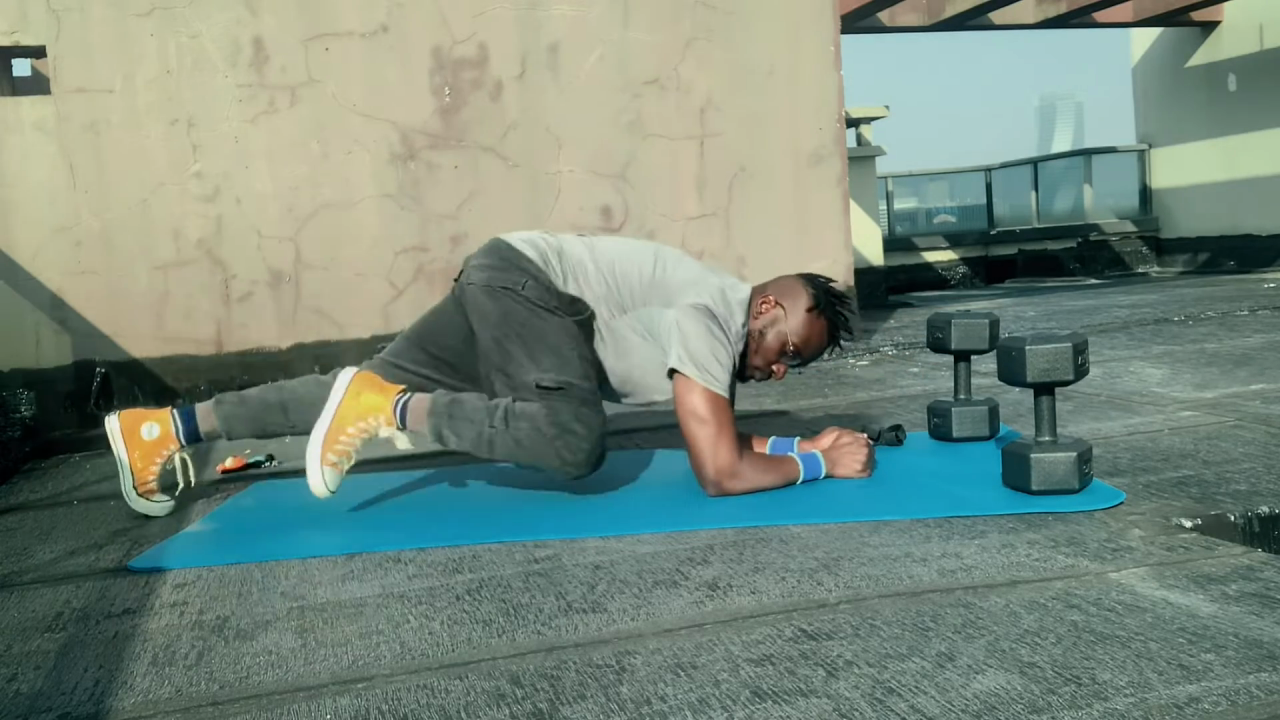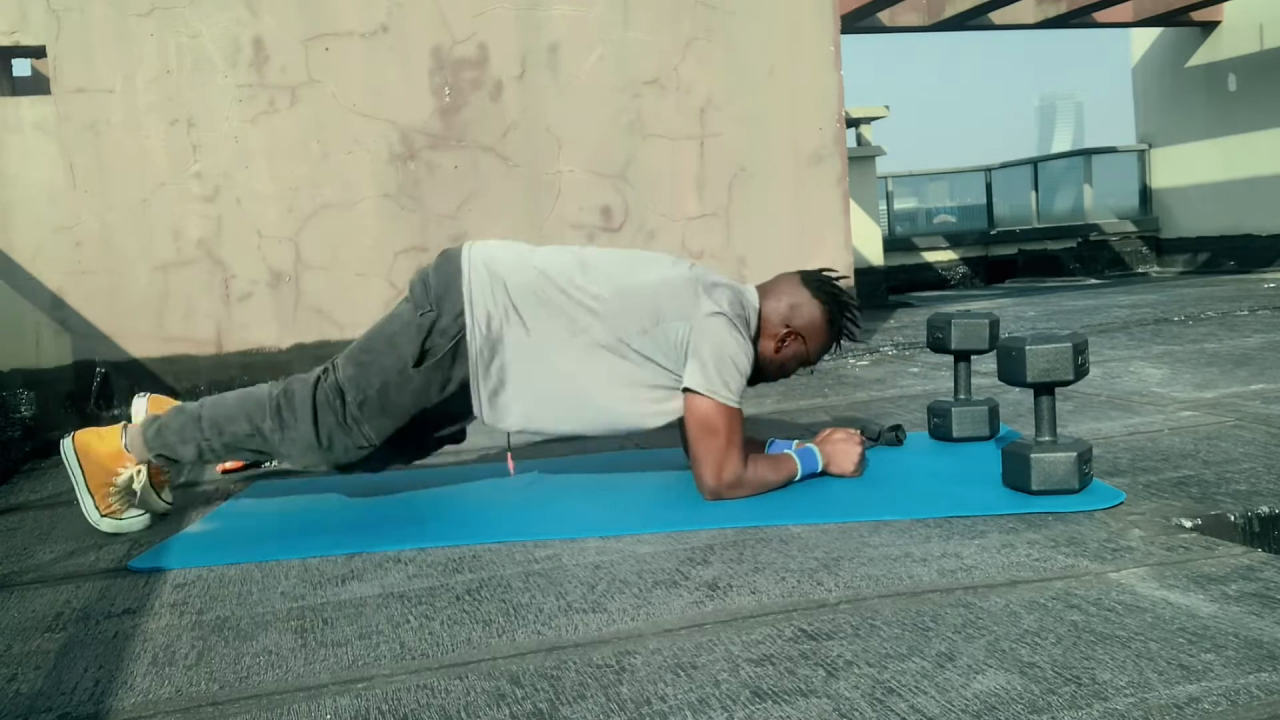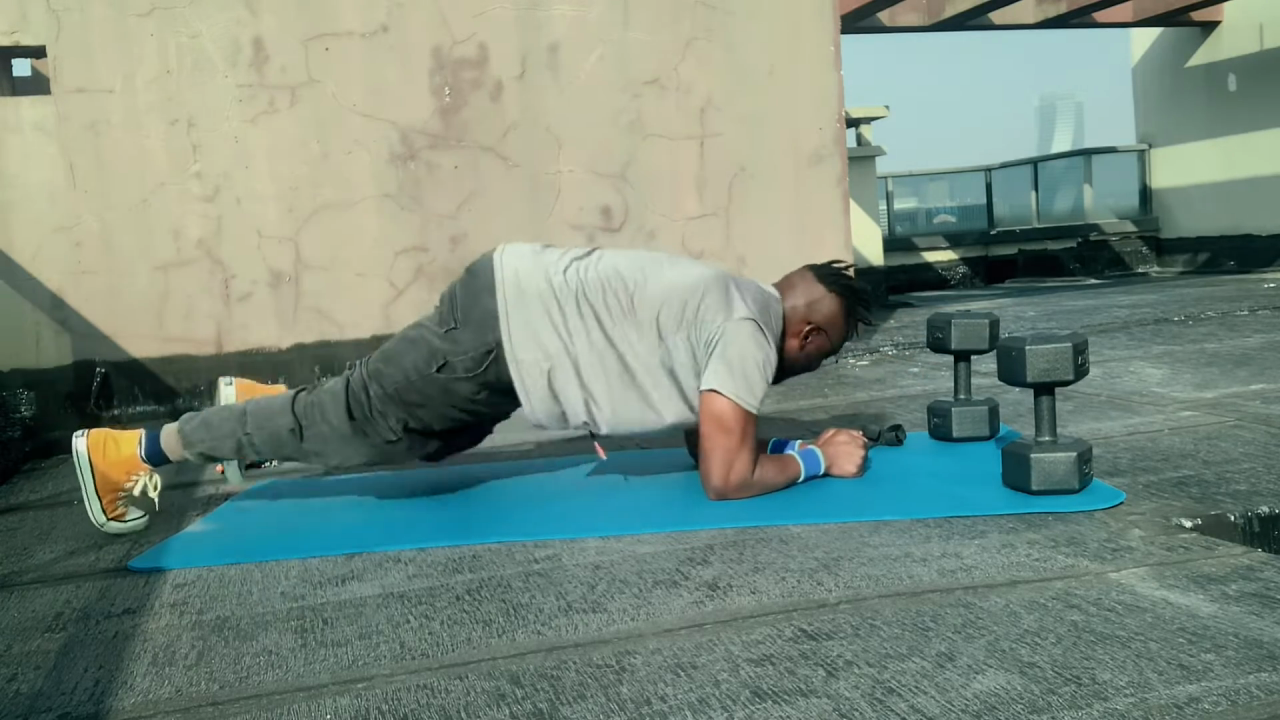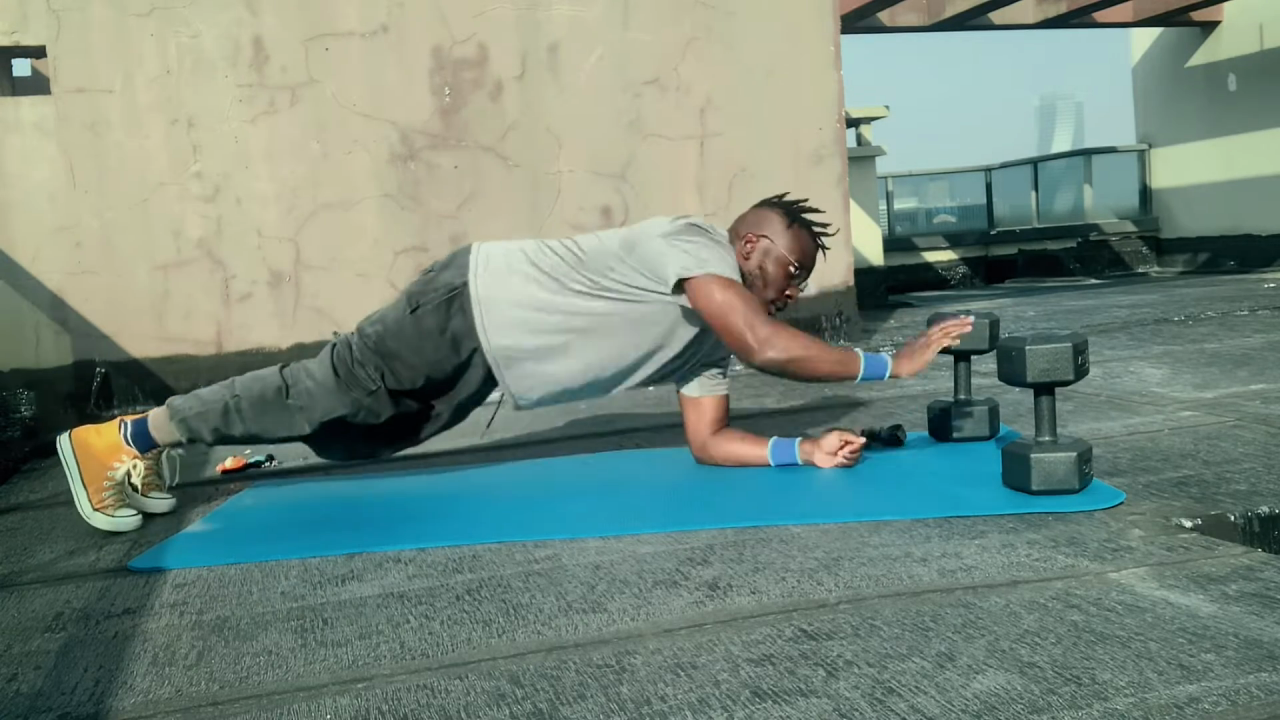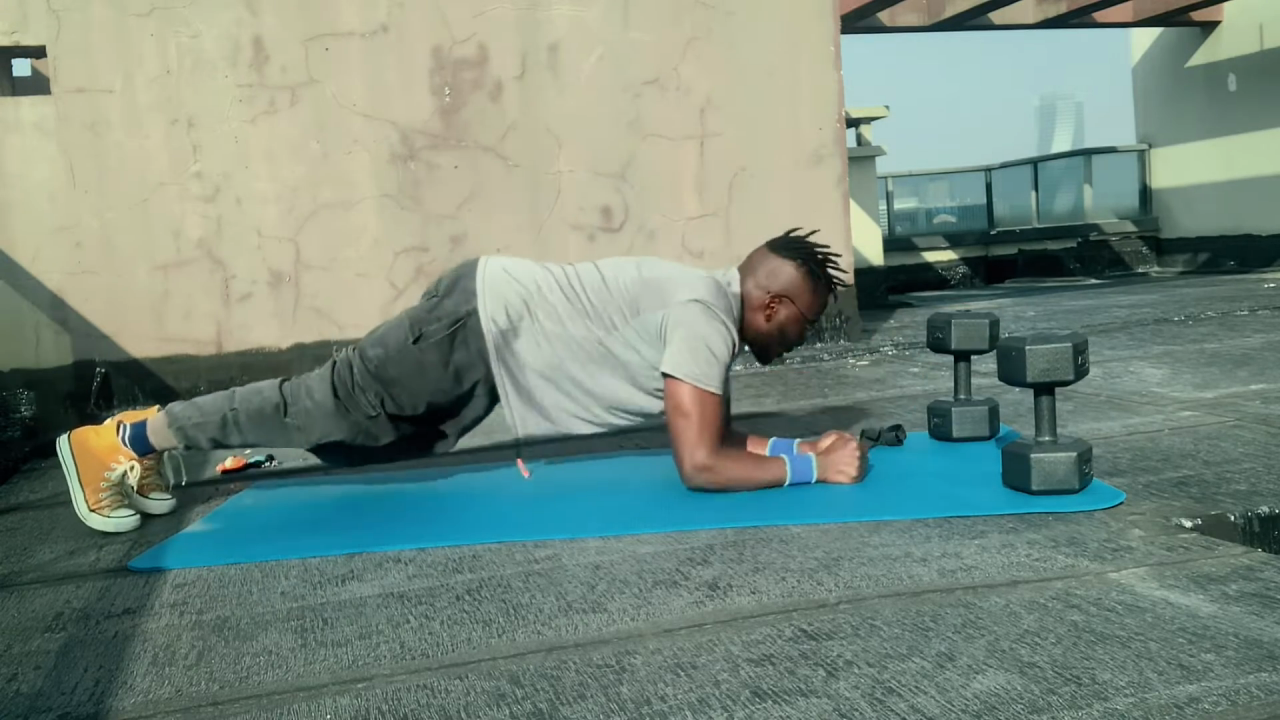
dt=0.5s
person 1, frame 1
left shoulder: (728, 317)
right shoulder: (708, 318)
left elbow: (718, 435)
right elbow: (721, 472)
left wrist: (793, 444)
right wrist: (819, 465)
left hip: (511, 292)
right hip: (519, 280)
left knee: (372, 382)
right knee: (575, 442)
left ankle: (165, 427)
right ankle: (388, 408)
person 1, frame 2
left shoulder: (715, 303)
right shoulder: (725, 329)
left elbow: (713, 441)
right elbow: (720, 478)
left wrist: (782, 445)
right wrist: (812, 458)
left hip: (485, 294)
right hip: (470, 314)
left knee: (369, 437)
right knee: (322, 425)
left ankle: (169, 421)
right ankle: (121, 444)
person 1, frame 3
left shoulder: (732, 302)
right shoulder: (750, 333)
left elbow: (715, 439)
right elbow: (726, 478)
left wrist: (789, 445)
right wrist: (814, 459)
left hip: (516, 291)
right hip: (501, 327)
left knee: (439, 437)
right knee: (348, 423)
left ankle: (263, 404)
right ankle: (132, 450)
person 1, frame 4
left shoulder: (701, 324)
right shoulder: (692, 244)
left elbow: (710, 440)
right elbow: (769, 343)
left wrist: (799, 448)
right wrist: (888, 363)
left hip: (491, 353)
right hip: (469, 303)
left knee: (358, 427)
right knee: (325, 391)
left ankle: (165, 435)
right ankle: (121, 439)
person 1, frame 5
left shoulder: (712, 307)
right shoulder: (705, 317)
left elbow: (708, 437)
right elbow: (702, 467)
left wrist: (790, 444)
right wrist: (808, 467)
left hip: (490, 347)
right hip: (476, 327)
left knee: (342, 425)
right knee: (326, 408)
left ankle: (161, 430)
right ankle: (124, 438)
